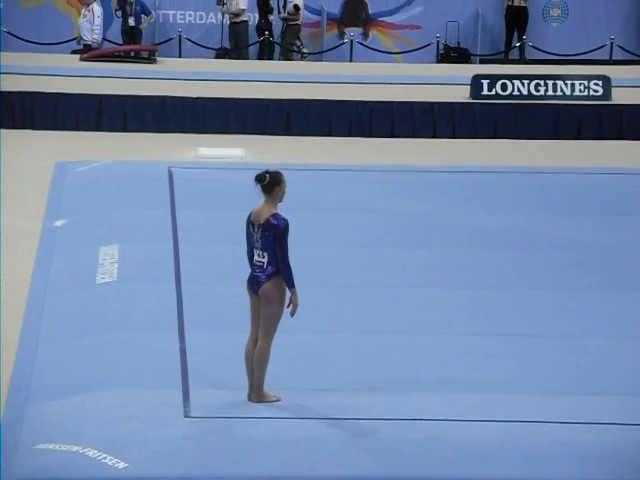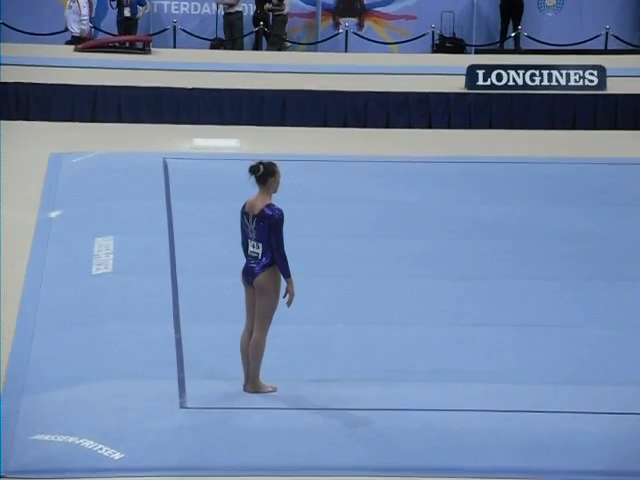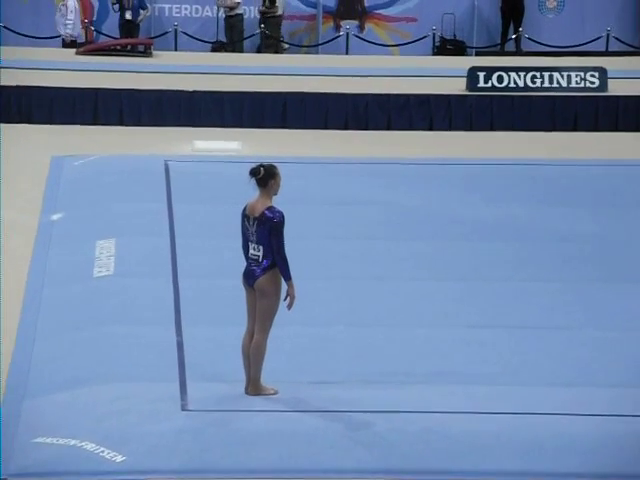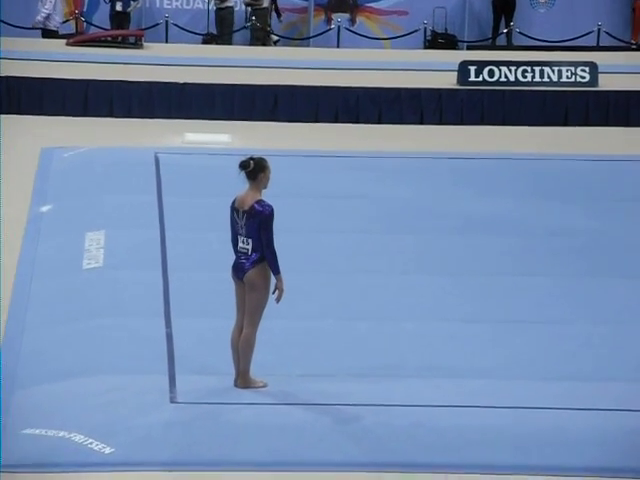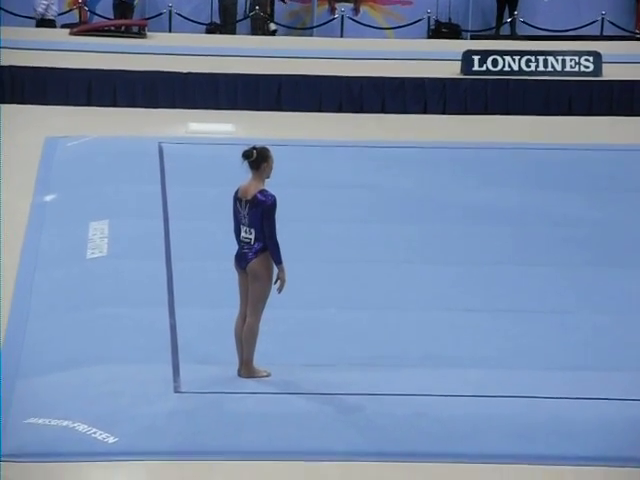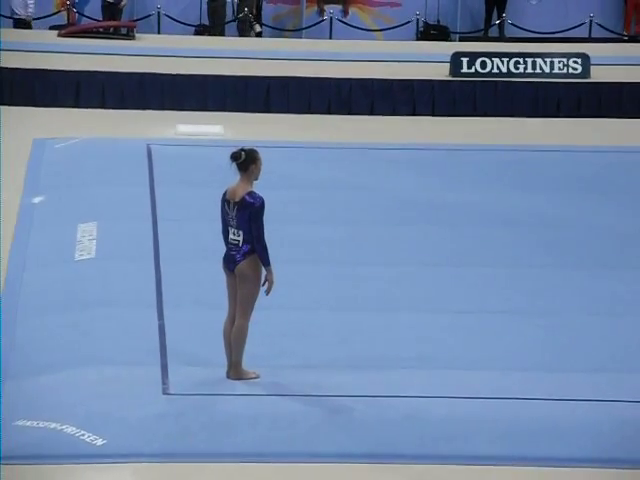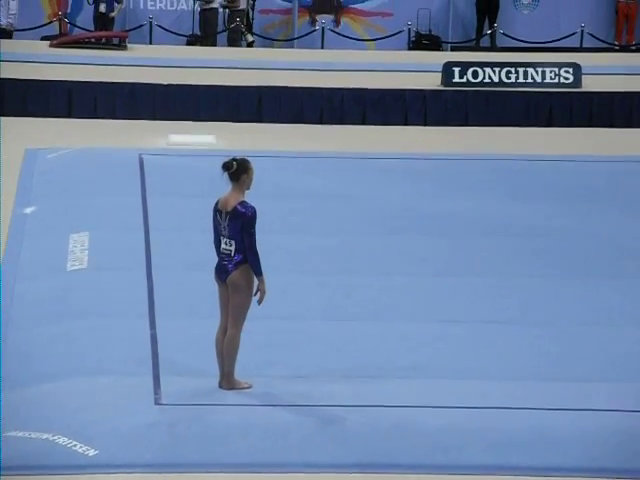
dt=0.3s
person 1, frame 1
left shoulder: (251, 216)
right shoulder: (279, 222)
right elbow: (283, 260)
right wrist: (293, 291)
left hip: (253, 280)
right hip: (271, 284)
left knee: (254, 336)
right knee: (265, 339)
left ankle: (252, 389)
right ankle: (258, 392)
person 1, frame 2
left shoulder: (245, 207)
right shoulder: (274, 212)
right elbow: (278, 250)
right wrist: (289, 281)
left hip: (248, 270)
right hip: (266, 274)
left knee: (249, 327)
right knee: (260, 330)
left ankle: (248, 379)
right ankle: (254, 382)
person 1, frame 3
left shoulder: (246, 209)
right shoulder: (275, 215)
right elbow: (279, 253)
right wrist: (290, 284)
left hip: (249, 273)
right hip: (266, 277)
left knee: (250, 329)
right knee: (261, 333)
left ankle: (249, 382)
right ankle: (255, 385)
person 1, frame 4
left shoulder: (235, 202)
right shoulder: (264, 209)
left elbow: (234, 239)
right elbow: (268, 247)
right wrist: (278, 278)
left hip: (238, 266)
right hip: (256, 270)
left knee: (240, 323)
right knee: (250, 326)
left ankle: (238, 375)
right ankle: (244, 377)
person 1, frame 5
left shoulder: (238, 192)
right shoulder: (267, 198)
left elbow: (237, 228)
right elbow: (270, 236)
right wrist: (281, 268)
left hip: (241, 256)
right hip: (259, 260)
left knee: (243, 312)
right knee: (254, 316)
left ankle: (242, 364)
right ankle: (248, 367)
person 1, frame 6
left shoulder: (226, 194)
right shoulder: (255, 200)
left elbow: (225, 231)
right elbow: (258, 238)
right wrist: (269, 270)
left hip: (229, 258)
right hip: (247, 262)
left knee: (232, 314)
right knee: (242, 317)
left ankle: (231, 366)
right ankle: (237, 369)
person 1, frame 7
left shoulder: (218, 204)
right shoulder: (247, 210)
left elbow: (216, 240)
right elbow: (250, 248)
right wrist: (261, 280)
left hip: (221, 268)
right hip: (239, 272)
left knee: (224, 324)
right knee: (234, 328)
left ankle: (223, 376)
right ankle: (229, 379)
